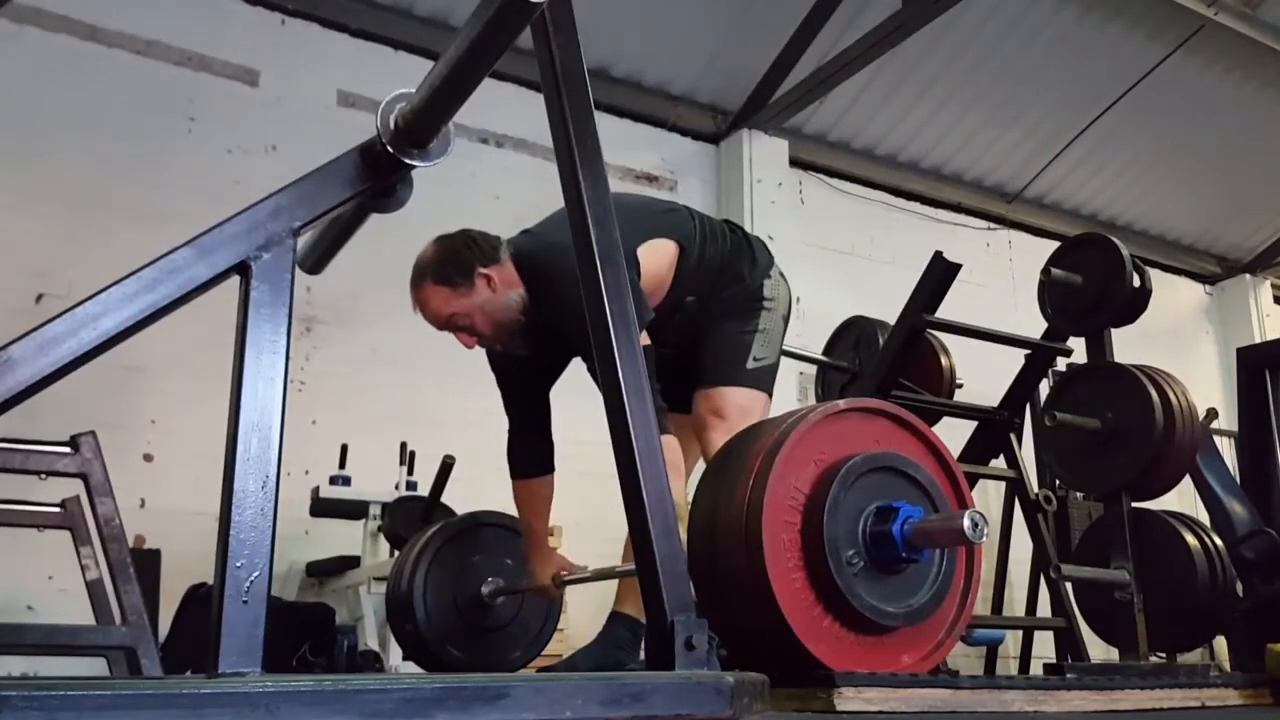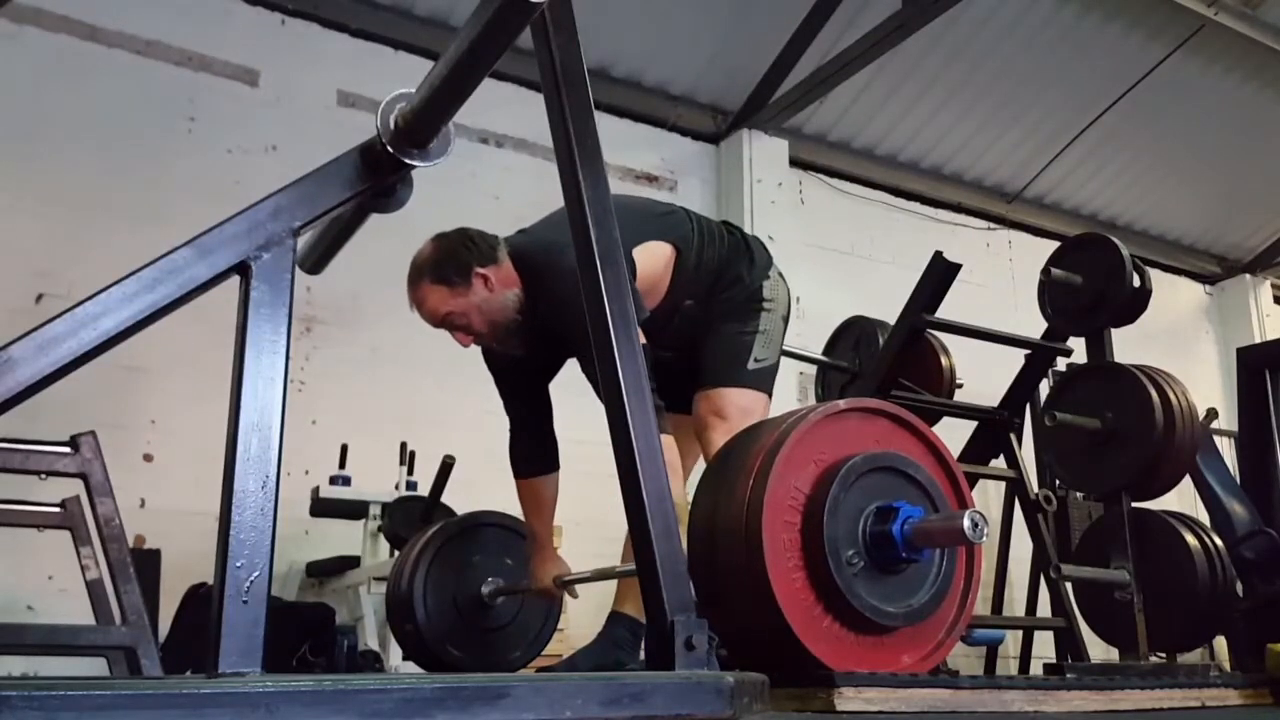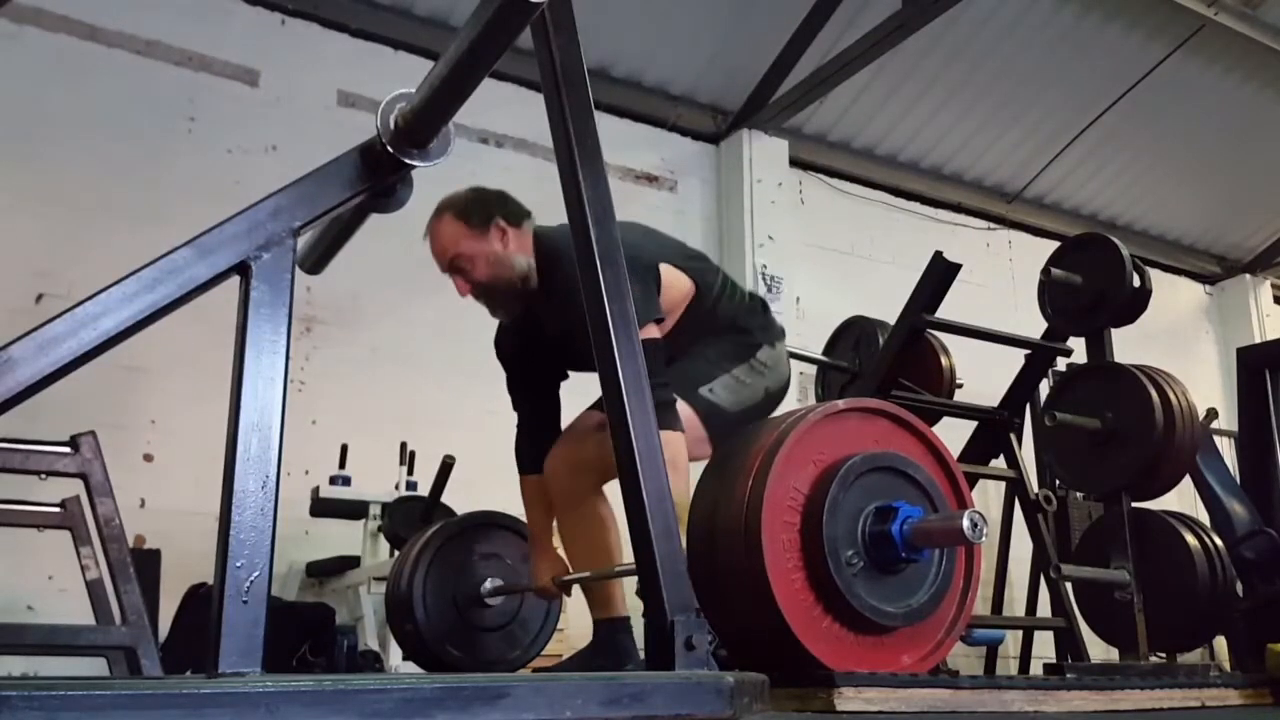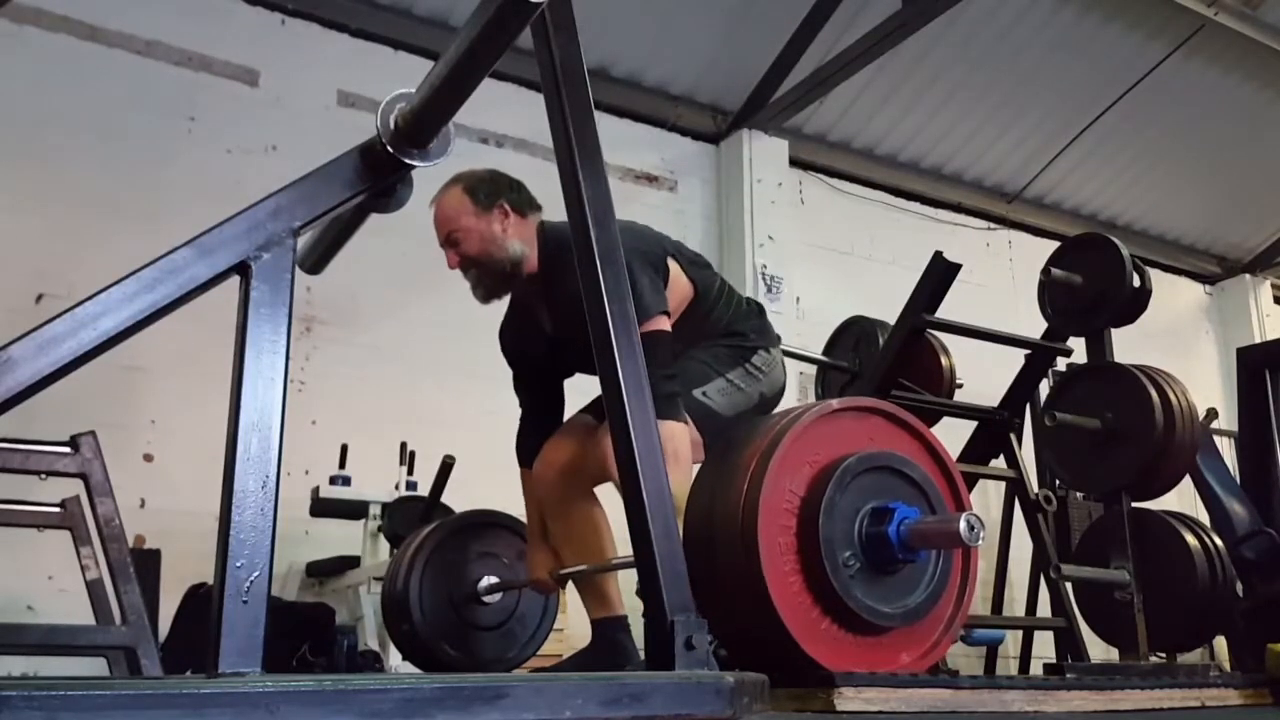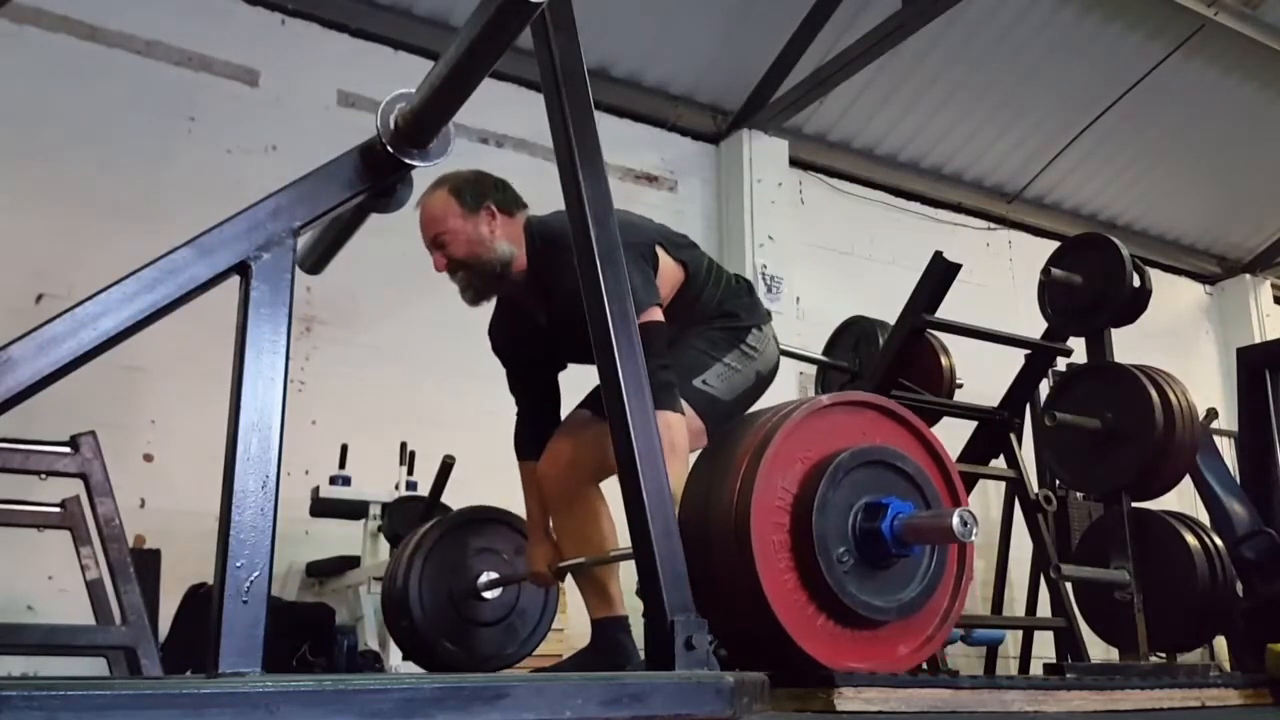
dt=0.4s
person 1, frame 1
left shoulder: (573, 276)
right shoulder: (513, 329)
right elbow: (529, 439)
right wrist: (538, 551)
left hip: (740, 294)
right hip: (676, 323)
left knee: (726, 447)
right ankle: (620, 639)
person 1, frame 2
left shoulder: (570, 277)
right shoulder: (510, 328)
right elbow: (531, 437)
right wrist: (541, 550)
left hip: (740, 293)
right hip: (675, 323)
left knee: (725, 450)
right ankle: (621, 638)
person 1, frame 3
right shoulder: (521, 330)
left elbow: (653, 401)
right elbow: (535, 433)
right wrist: (539, 550)
left hip: (744, 351)
right hip: (676, 361)
right knee: (567, 462)
right ankle: (613, 642)
person 1, frame 4
right shoulder: (524, 323)
left elbow: (658, 393)
right elbow: (537, 427)
right wrist: (538, 543)
left hip: (738, 355)
right knee: (556, 467)
right ankle: (611, 641)
person 1, frame 5
left shoulder: (582, 251)
right shoulder: (514, 319)
left elbow: (653, 381)
right elbow: (535, 423)
right wrist: (538, 536)
left hip: (729, 335)
right hip: (654, 350)
right knee: (562, 465)
right ankle: (611, 641)
